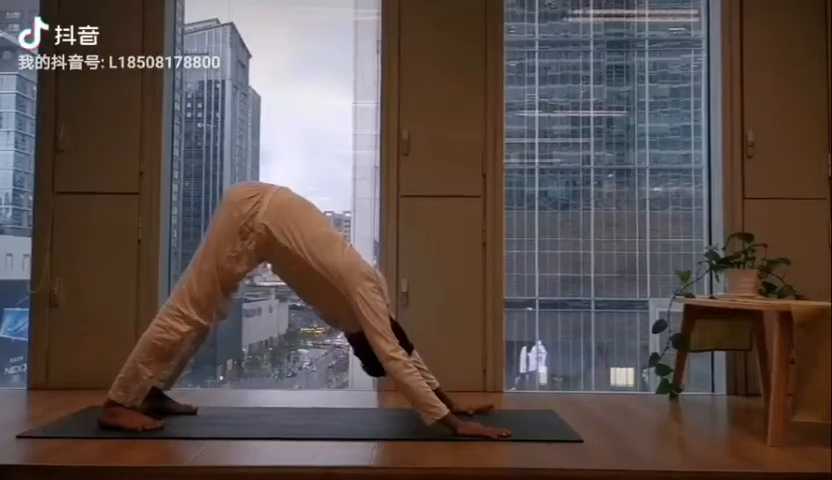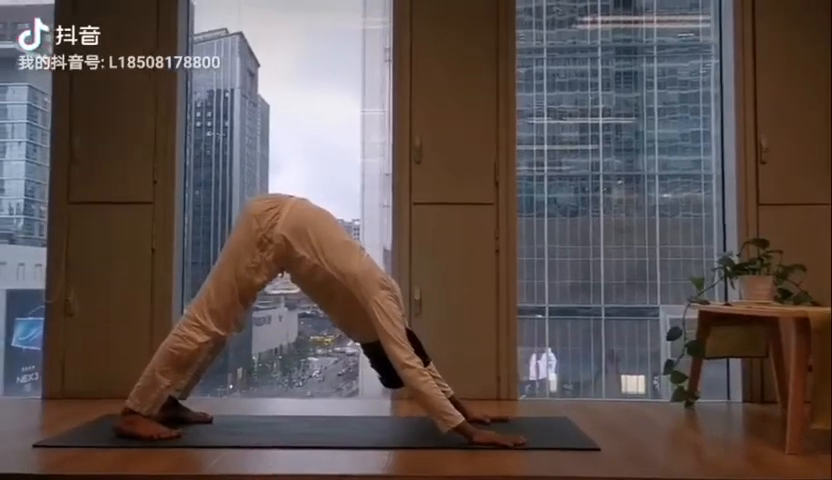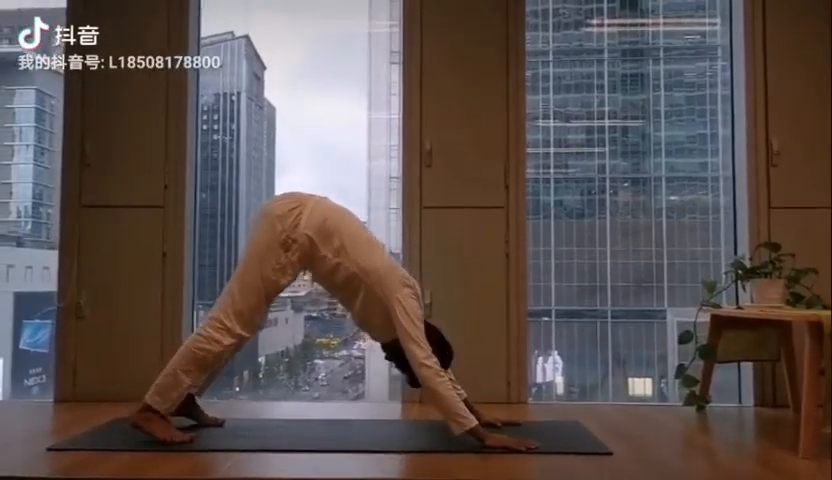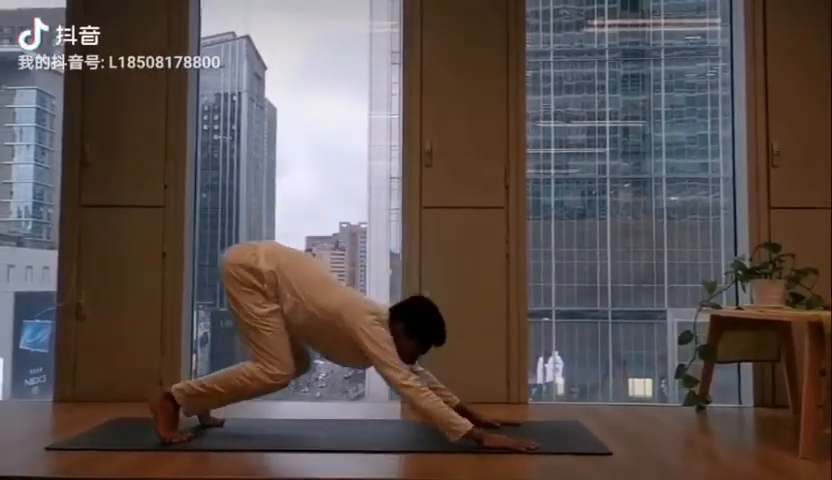
dt=1s
person 1, frame 1
left shoulder: (368, 292)
right shoulder: (362, 290)
left elbow: (405, 352)
right elbow: (396, 360)
left wrist: (450, 404)
right wrist: (453, 423)
left hip: (262, 215)
right hip: (252, 214)
left knee: (199, 313)
right knee: (190, 311)
left ankle: (151, 393)
right ankle: (118, 404)
person 1, frame 2
left shoulder: (383, 300)
right shoulder: (378, 299)
left elbow: (418, 361)
right elbow: (410, 367)
left wrist: (466, 411)
right wrist: (468, 430)
left hip: (280, 225)
right hip: (271, 225)
left knee: (218, 323)
right knee: (208, 322)
left ankle: (167, 401)
right ankle: (135, 411)
person 1, frame 3
left shoulder: (401, 300)
right shoulder: (401, 299)
left elbow: (432, 364)
right elbow: (428, 369)
left wrist: (476, 414)
right wrist: (481, 434)
left hip: (300, 221)
right hip: (294, 222)
left knee: (237, 322)
right knee: (232, 323)
left ankle: (182, 398)
right ankle: (153, 409)
person 1, frame 4
left shoulder: (381, 324)
right shoulder: (371, 327)
left elbow: (415, 375)
right elbow: (409, 387)
left wrist: (467, 413)
right wrist: (477, 436)
left hip: (264, 265)
right hip: (249, 266)
left knee: (295, 364)
right knee: (277, 371)
left ankle: (197, 400)
right ankle: (173, 400)
